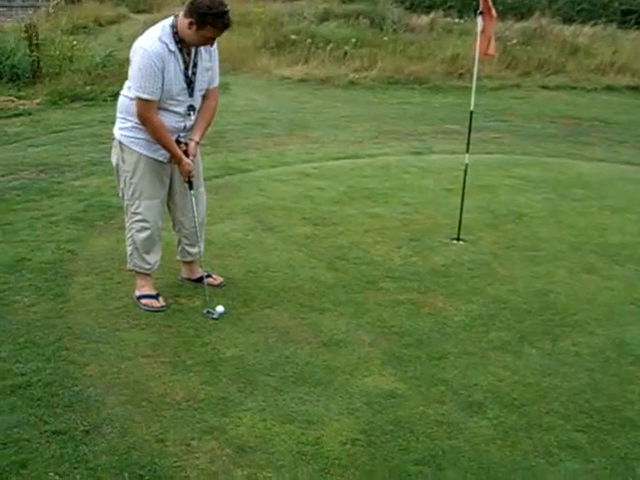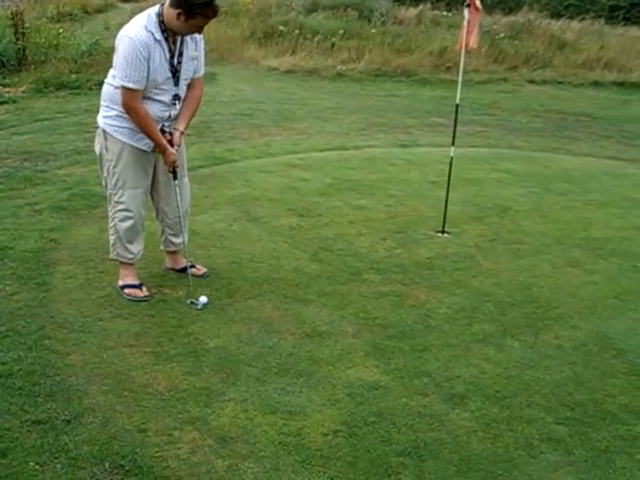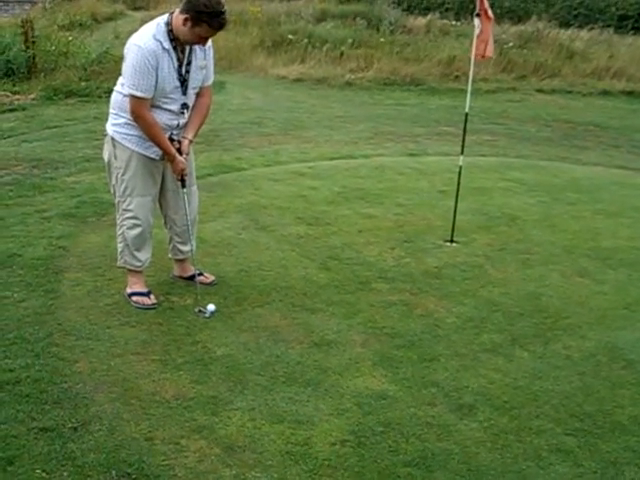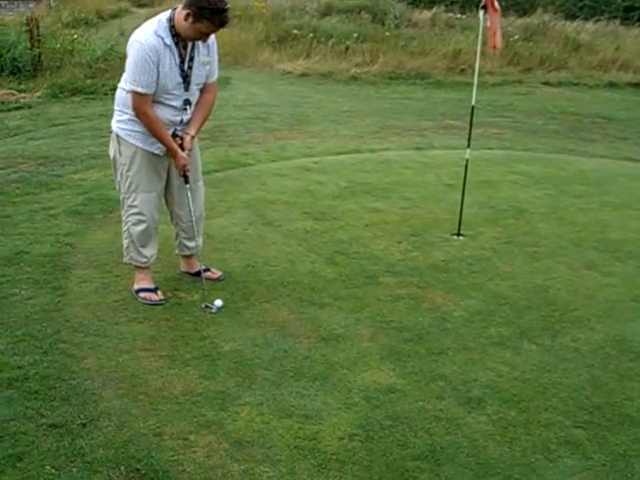
dt=0.5s
person 1, frame 1
left shoulder: (207, 45)
right shoulder: (151, 49)
left elbow: (210, 96)
right elbow: (146, 114)
left wrist: (194, 140)
right wrist: (178, 157)
left hip: (183, 140)
right hip: (142, 141)
left knee: (192, 207)
right knee: (145, 213)
left ankle: (190, 266)
right ankle: (143, 280)
person 1, frame 2
left shoulder: (193, 35)
right shoulder: (136, 38)
left elbow: (195, 86)
right elbow: (131, 103)
left wrist: (179, 130)
right wrist: (163, 146)
left hip: (167, 129)
right hip: (126, 130)
left knee: (175, 197)
right knee: (128, 203)
left ankle: (174, 256)
right ankle: (127, 270)
person 1, frame 3
left shoulder: (201, 43)
right shoulder: (145, 46)
left elbow: (204, 95)
right elbow: (140, 112)
left wrist: (187, 138)
right wrist: (171, 155)
left hip: (176, 137)
right hip: (135, 138)
left knee: (184, 205)
right knee: (137, 210)
left ankle: (182, 264)
right ankle: (135, 278)
person 1, frame 4
left shoulder: (206, 39)
right shoulder: (147, 42)
left elbow: (208, 91)
right elbow: (141, 107)
left wrist: (191, 134)
right wrist: (172, 150)
left hip: (181, 133)
right hip: (139, 134)
left knee: (191, 200)
right knee: (142, 207)
left ankle: (189, 260)
right ankle: (142, 274)
